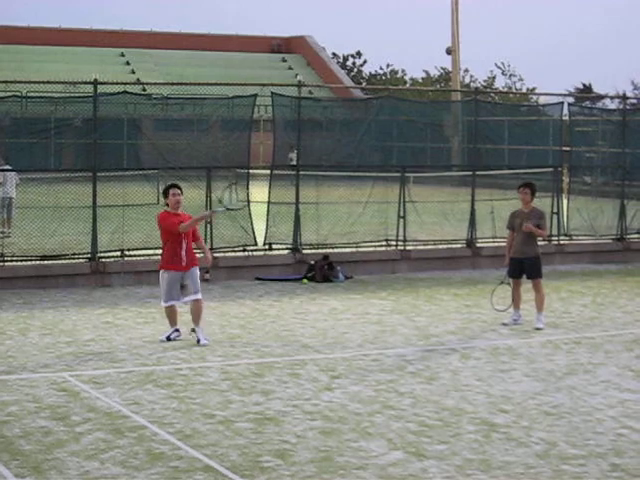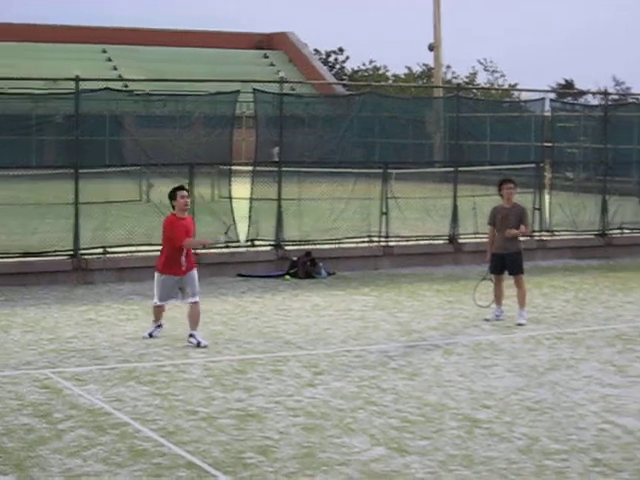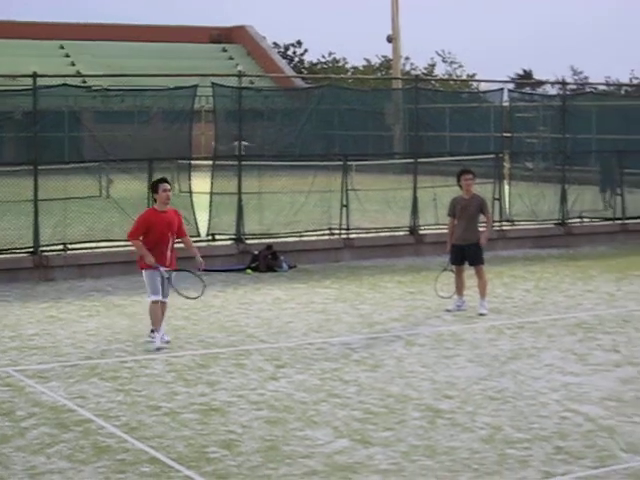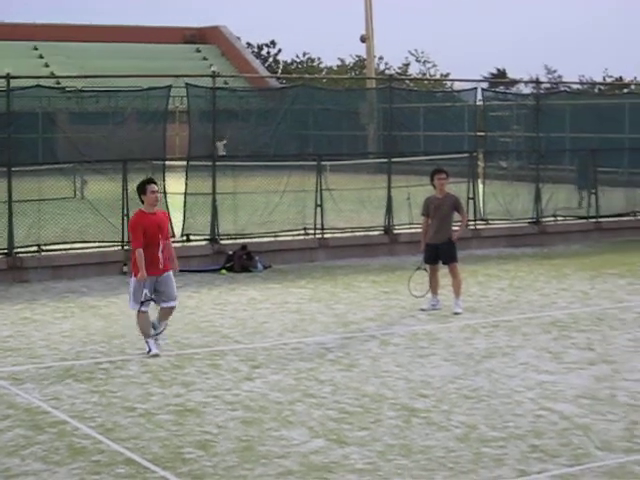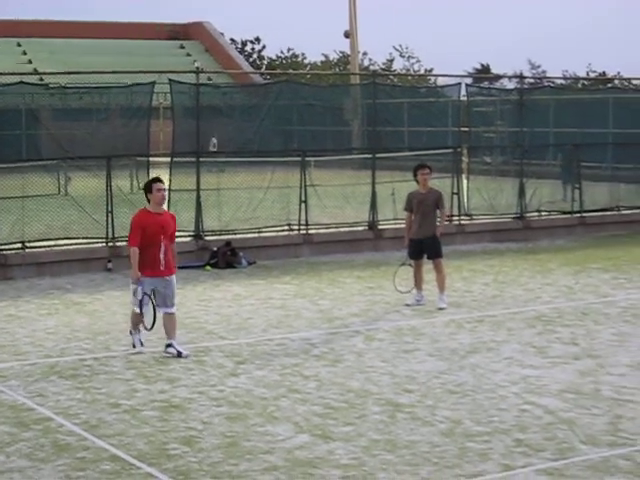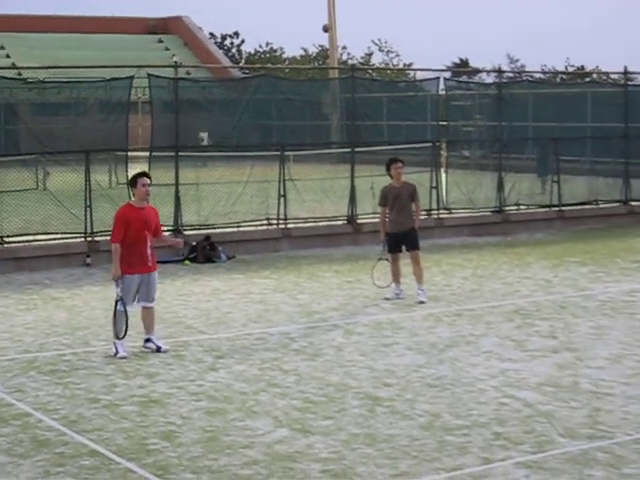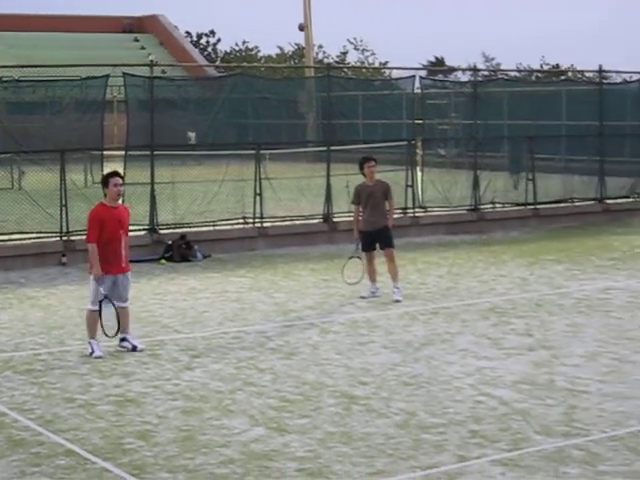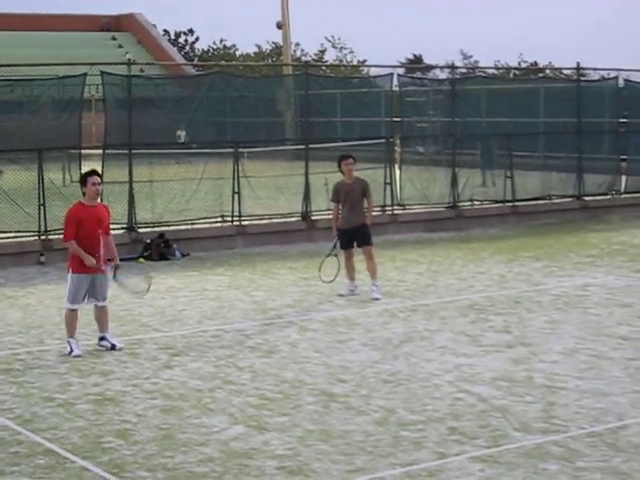
dt=0.4s
person 1, frame 1
left shoulder: (189, 217)
right shoulder: (163, 217)
left elbow: (197, 238)
right elbow: (181, 228)
left wrist: (206, 252)
right wrist: (200, 218)
left hip: (190, 265)
right hip: (170, 267)
left knee: (196, 298)
right knee: (168, 302)
left ankle: (197, 329)
right ankle: (174, 330)
person 1, frame 2
left shoulder: (189, 220)
right shoulder: (170, 221)
right elbow: (183, 242)
right wrist: (203, 242)
left hip: (188, 269)
right hip: (167, 270)
left knee: (194, 301)
right knee: (160, 301)
left ankle: (193, 335)
right ankle: (157, 324)
person 1, frame 3
left shoulder: (176, 214)
right shoulder: (147, 216)
left elbow: (183, 237)
right elbow: (132, 238)
left wrist: (197, 255)
right wrist: (146, 255)
left hip: (168, 264)
right hip: (151, 265)
left knee: (163, 299)
right knee: (155, 298)
left ankle: (156, 330)
right ankle: (158, 334)
person 1, frame 4
left shoulder: (164, 216)
right shoulder: (137, 220)
right elbow: (137, 248)
left wrist: (173, 260)
right wrist: (141, 271)
left hip: (164, 269)
right hip: (144, 271)
left knee: (171, 303)
right knee: (142, 308)
left ankle: (156, 326)
right ankle: (149, 341)
person 1, frame 5
left shoulder: (171, 217)
right shoulder: (139, 218)
right elbow: (133, 246)
left wrist: (174, 266)
right wrist: (135, 270)
left hip: (167, 272)
right hip: (145, 273)
left knee: (170, 309)
right knee: (140, 309)
left ankle: (171, 344)
right ankle: (135, 332)
person 1, frame 6
left shoulder: (153, 212)
right shoulder: (123, 213)
left elbow: (157, 235)
right elbow: (116, 242)
left wrist: (174, 241)
right wrist: (116, 266)
left hip: (149, 267)
right hip: (128, 270)
left knee: (148, 304)
right knee: (122, 306)
left ankle: (149, 339)
right ankle: (118, 343)
person 1, frame 7
left shoulder: (125, 211)
right shoulder: (97, 212)
right elbow: (91, 243)
left wrist: (127, 262)
right wrist: (95, 266)
left hip: (122, 268)
right hip: (103, 269)
left knee: (123, 303)
right knee: (95, 306)
left ankle: (125, 338)
right ankle: (92, 342)
person 1, frame 8
left shoulder: (105, 210)
right shoulder: (74, 212)
right elbow: (68, 241)
left wrist: (115, 257)
right wrist: (85, 257)
left hip: (101, 266)
right hip: (80, 268)
left knee: (101, 302)
right knee: (73, 305)
left ankle: (104, 337)
right ankle: (71, 341)
person 2, frame 1
left shoulder: (539, 214)
right shoulder: (514, 215)
left elbow: (544, 234)
right elbow: (510, 236)
left wrist: (533, 229)
right wrist: (507, 255)
left hip: (532, 255)
right hip: (516, 255)
left knee: (537, 285)
right knee: (516, 284)
left ankle: (540, 317)
right ankle: (516, 315)
person 2, frame 2
left shoulder: (520, 209)
right shoulder: (495, 210)
left elbow: (527, 230)
right elbow: (492, 232)
left wrist: (517, 232)
right wrist: (489, 251)
left hip: (514, 251)
right hip: (497, 251)
left knee: (519, 281)
right knee: (498, 280)
left ankle: (522, 313)
right ankle: (498, 311)
person 2, frame 3
left shoulder: (479, 200)
right shoulder: (455, 201)
left elbow: (489, 219)
right elbow: (451, 223)
left wrist: (486, 234)
right wrist: (449, 242)
left hip: (474, 242)
right hip: (457, 242)
left knee: (480, 271)
right knee: (458, 271)
left ankle: (483, 303)
right ankle: (460, 301)
person 2, frame 4
left shoulder: (453, 199)
right shoulder: (428, 201)
left elbow: (464, 216)
right elbow: (425, 222)
left wrist: (459, 231)
right wrist: (423, 241)
left hip: (447, 241)
right hip: (431, 241)
left knee: (454, 270)
right knee: (432, 270)
left ankle: (458, 302)
right ankle: (434, 301)
person 2, frame 5
left shoulder: (436, 194)
right shoulder: (411, 196)
left elbow: (442, 213)
right elbow: (409, 217)
left wrist: (440, 227)
right wrist: (407, 237)
left hip: (431, 236)
right hip: (415, 236)
left knee: (438, 265)
right knee: (417, 266)
left ankle: (442, 297)
right ankle: (419, 296)
person 2, frame 6
left shoulder: (411, 187)
right shoulder: (385, 190)
left elbow: (417, 206)
right elbow: (383, 212)
left wrist: (417, 221)
right wrist: (382, 231)
left hip: (409, 229)
right hip: (392, 231)
left knee: (415, 258)
right knee: (394, 259)
left ankle: (421, 290)
right ankle: (398, 290)
person 2, frame 7
left shoulder: (384, 185)
right shoulder: (359, 189)
left elbow: (391, 204)
right elbow: (357, 210)
left wrist: (390, 220)
right wrist: (356, 229)
left hip: (383, 227)
right hip: (366, 229)
left knee: (390, 256)
right knee: (369, 258)
left ankle: (396, 288)
right ankle: (374, 288)
person 2, frame 8
left shoulder: (362, 183)
right shoulder: (338, 186)
left elbow: (370, 202)
right elbow: (336, 207)
left wrist: (368, 218)
right wrist: (334, 226)
left hip: (361, 224)
right hip: (344, 226)
left knee: (368, 253)
right knee: (348, 256)
left ankle: (375, 286)
right ankle: (352, 286)
